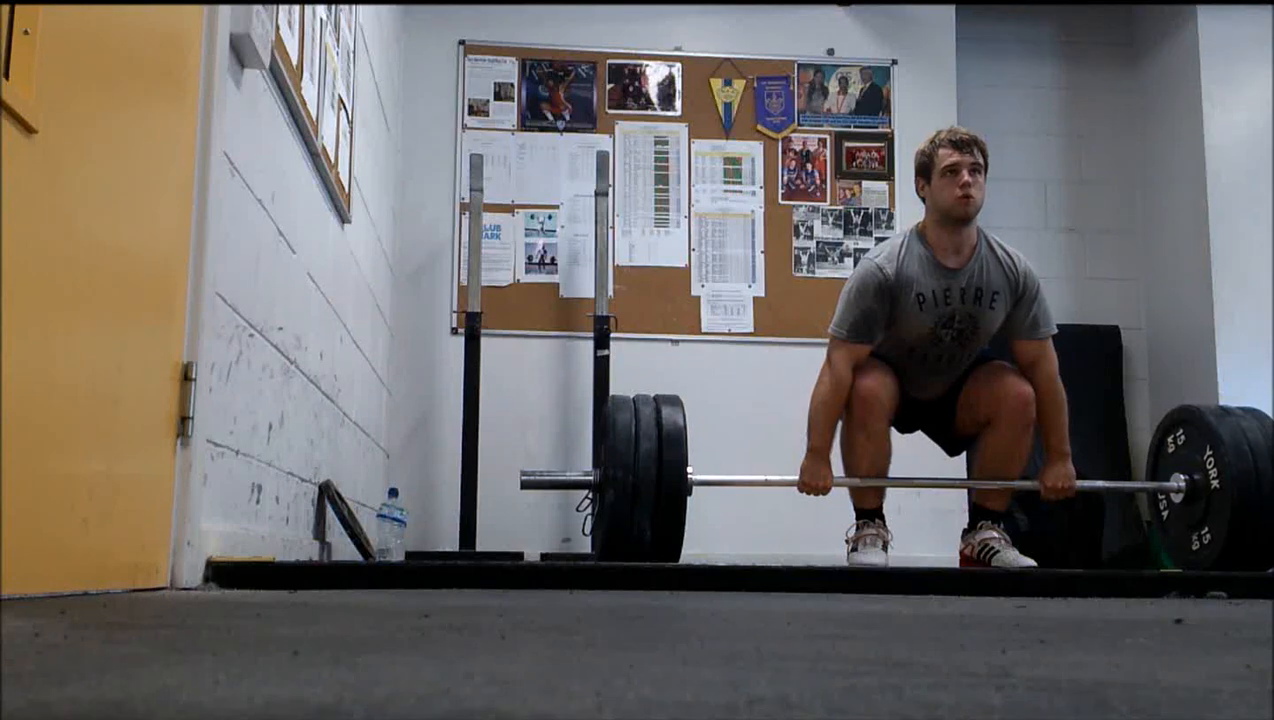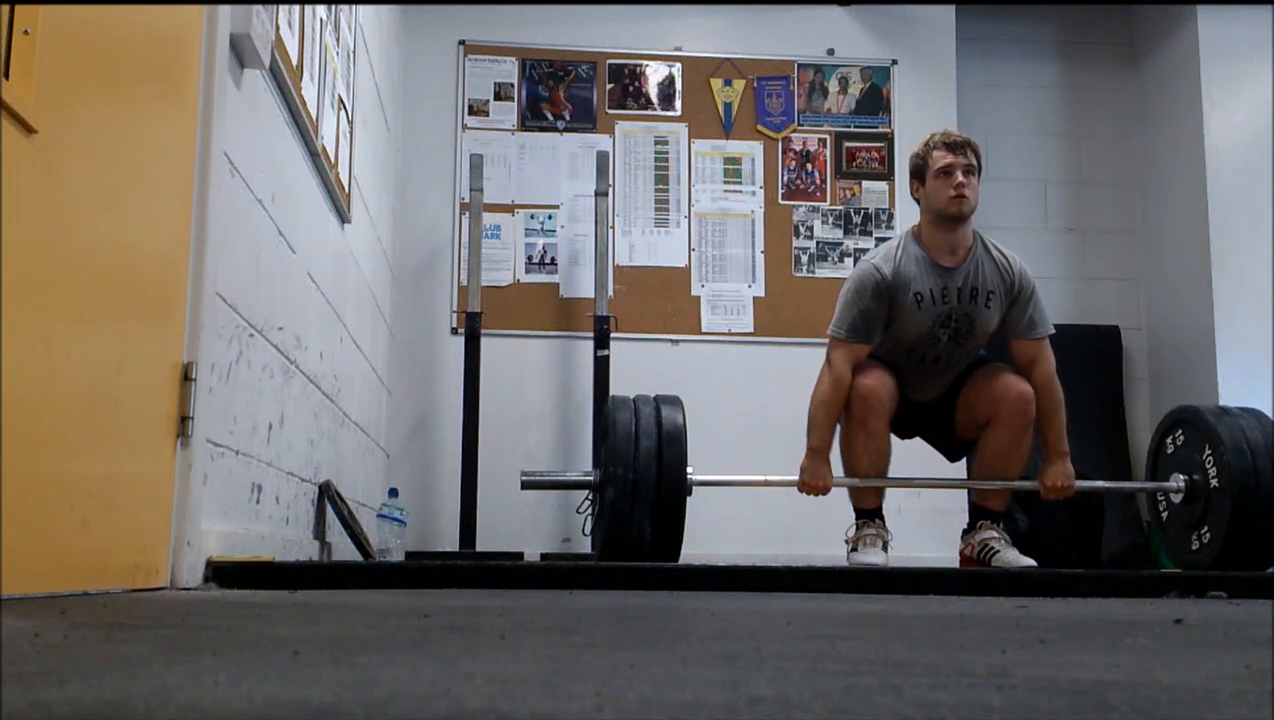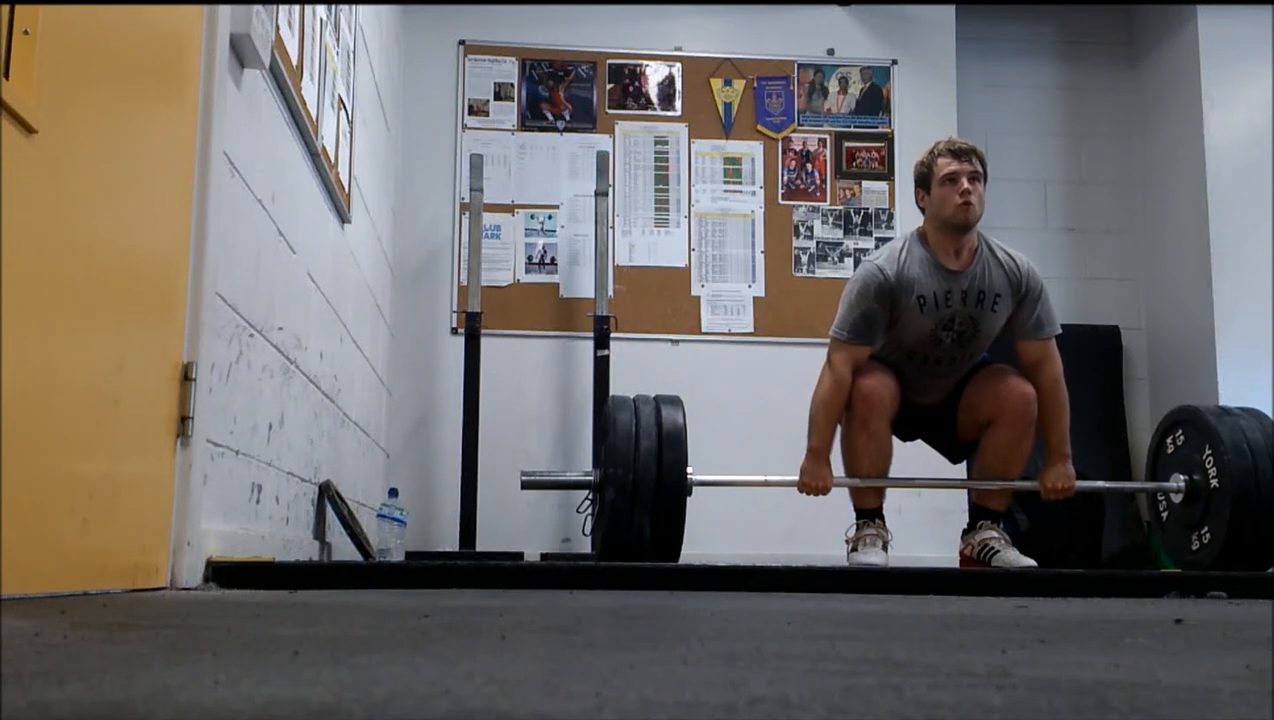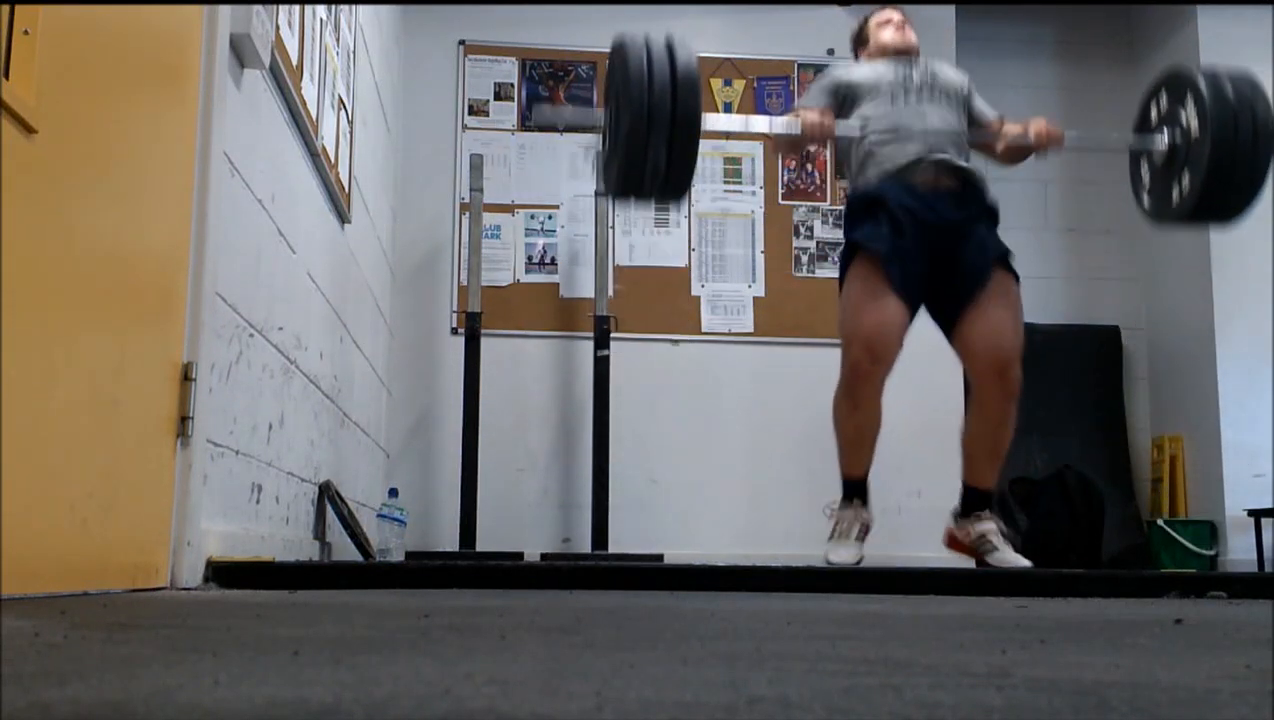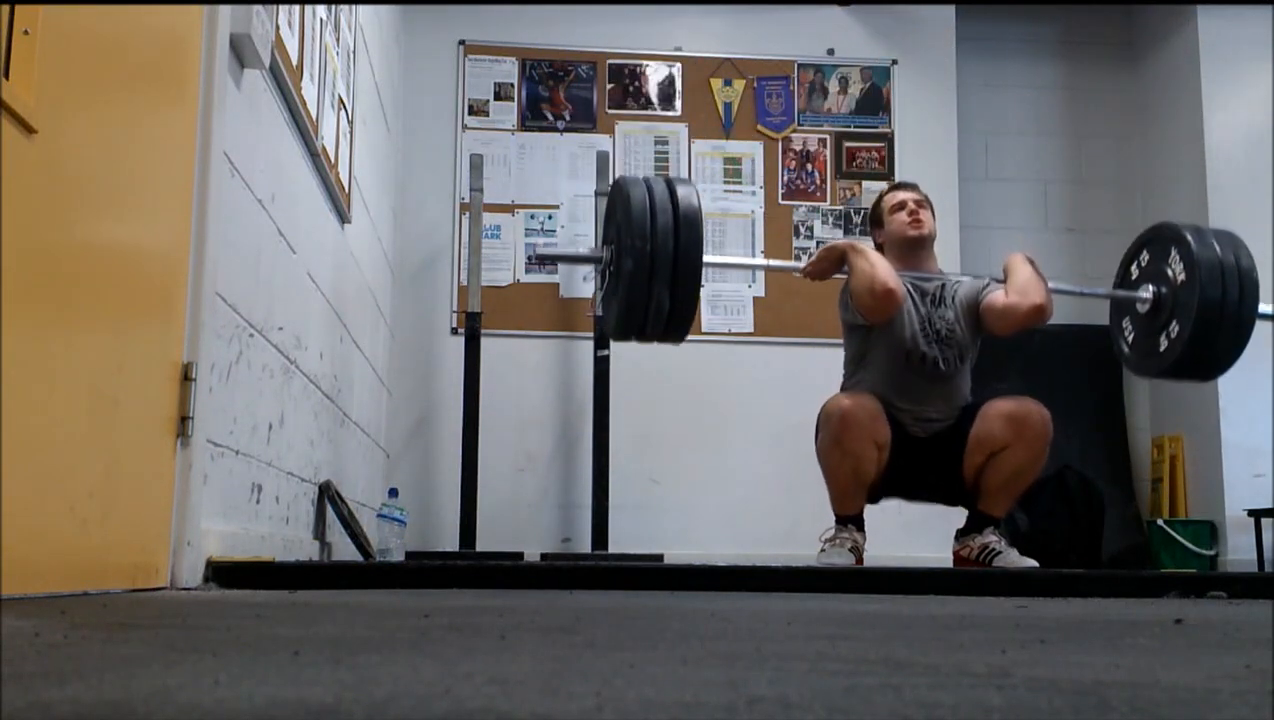
dt=1s
person 1, frame 1
left shoulder: (1013, 271)
right shoulder: (884, 269)
left elbow: (1042, 366)
right elbow: (839, 365)
left wrist: (1059, 459)
right wrist: (816, 457)
left hip: (957, 388)
right hip: (890, 383)
left knee: (1019, 396)
right knee: (866, 391)
left ankle: (983, 533)
right ankle: (868, 530)
person 1, frame 2
left shoulder: (1008, 272)
right shoulder: (881, 270)
left elbow: (1039, 365)
right elbow: (838, 365)
left wrist: (1058, 457)
right wrist: (816, 456)
left hip: (955, 393)
right hip: (888, 389)
left knee: (1017, 395)
right knee: (866, 389)
left ankle: (983, 532)
right ankle: (868, 529)
person 1, frame 3
left shoulder: (1015, 273)
right shoulder: (885, 271)
left elbow: (1045, 365)
right elbow: (839, 365)
left wrist: (1059, 459)
right wrist: (816, 457)
left hip: (957, 394)
right hip: (889, 391)
left knee: (1020, 397)
right knee: (867, 390)
left ankle: (983, 532)
right ankle: (868, 530)
person 1, frame 4
left shoulder: (953, 78)
right shoulder: (848, 76)
left elbow: (997, 139)
right elbow: (799, 131)
left wrist: (1031, 135)
right wrist: (805, 125)
left hip: (963, 219)
right hip: (887, 209)
left knee: (999, 366)
right knee: (866, 360)
left ankle: (974, 519)
right ankle: (851, 514)
person 1, frame 5
left shoulder: (967, 295)
right shoulder: (865, 285)
left elbow: (1032, 308)
right elbow: (886, 294)
left wrist: (1018, 265)
right wrist: (849, 251)
left hip: (945, 438)
right hip: (870, 427)
left knee: (1031, 421)
right knee: (848, 413)
left ankle: (977, 537)
right ankle: (847, 536)
